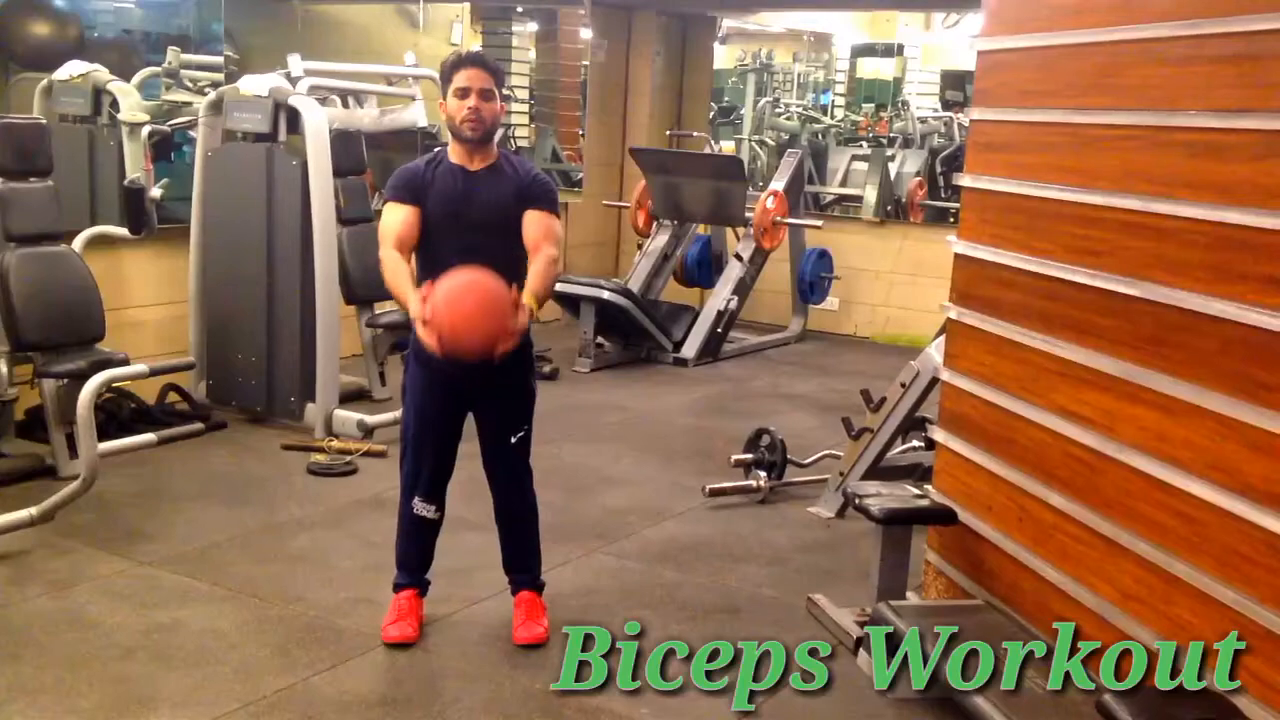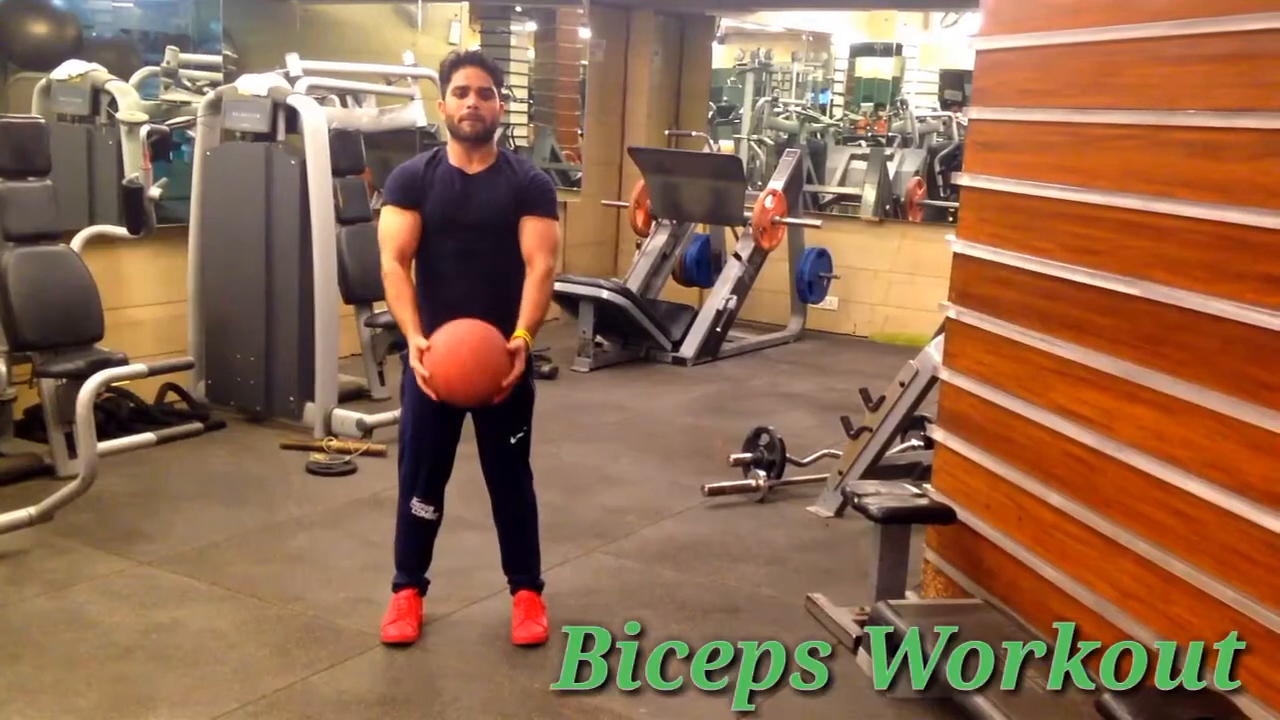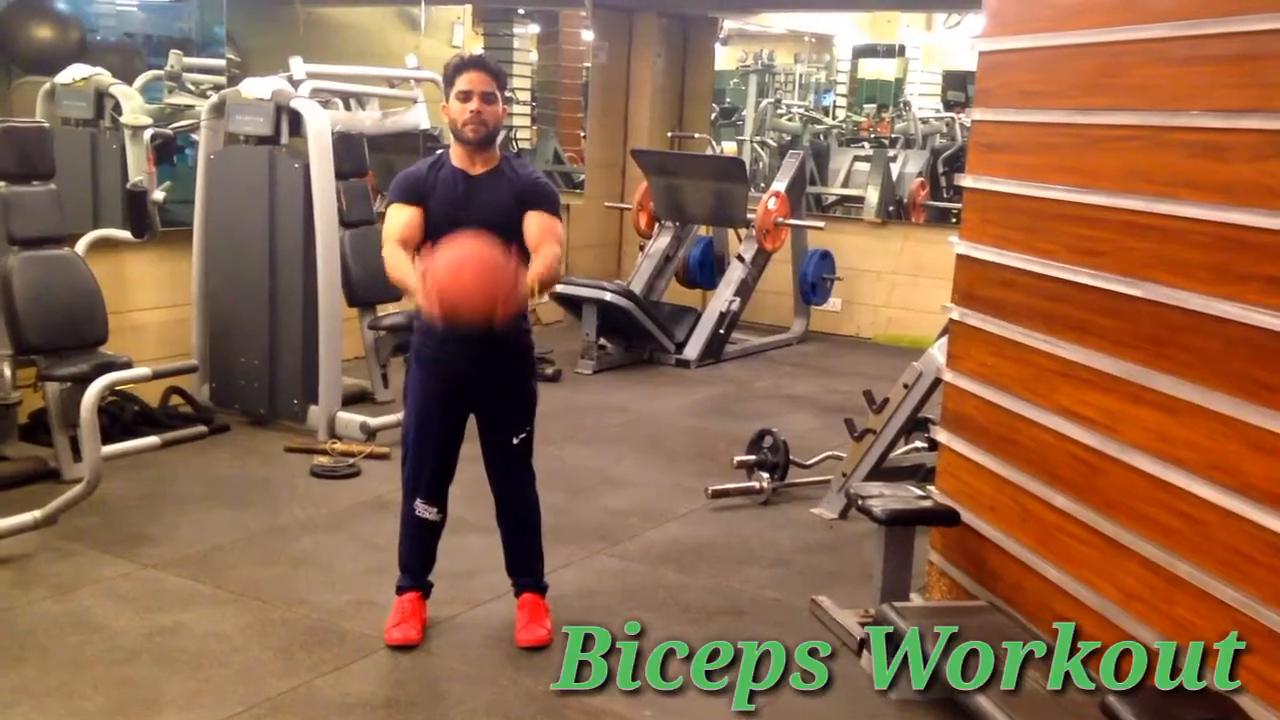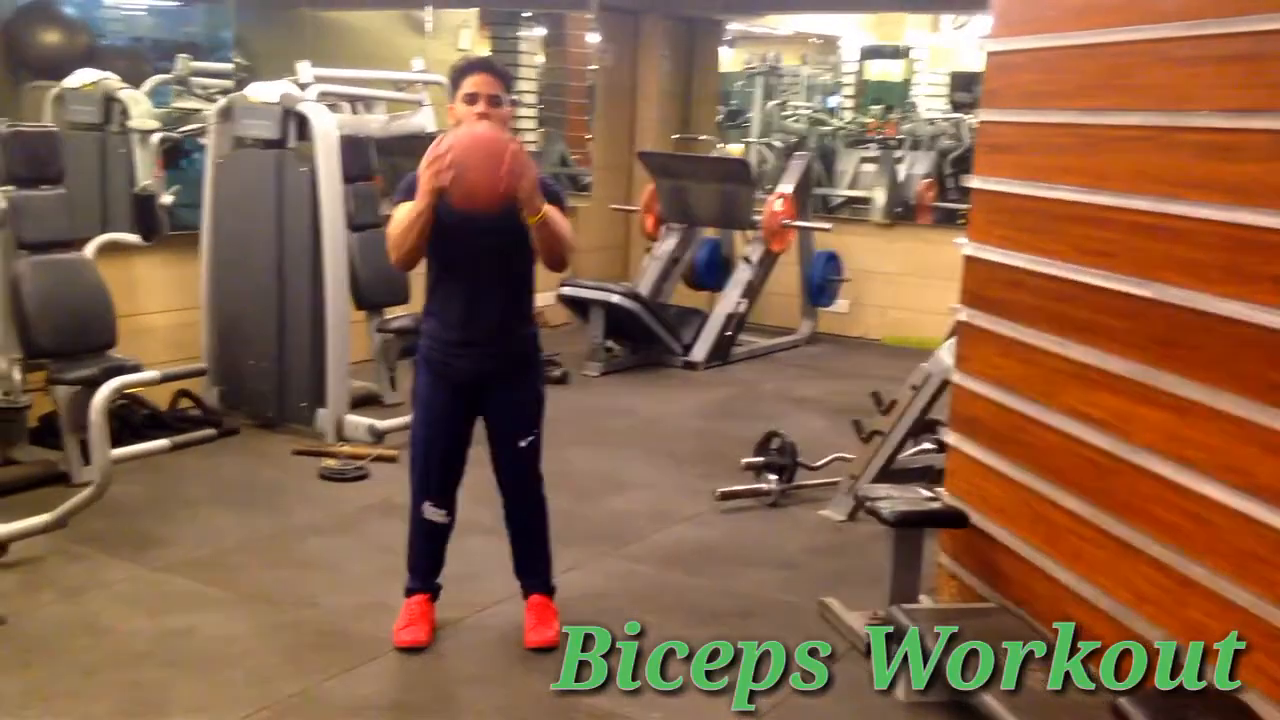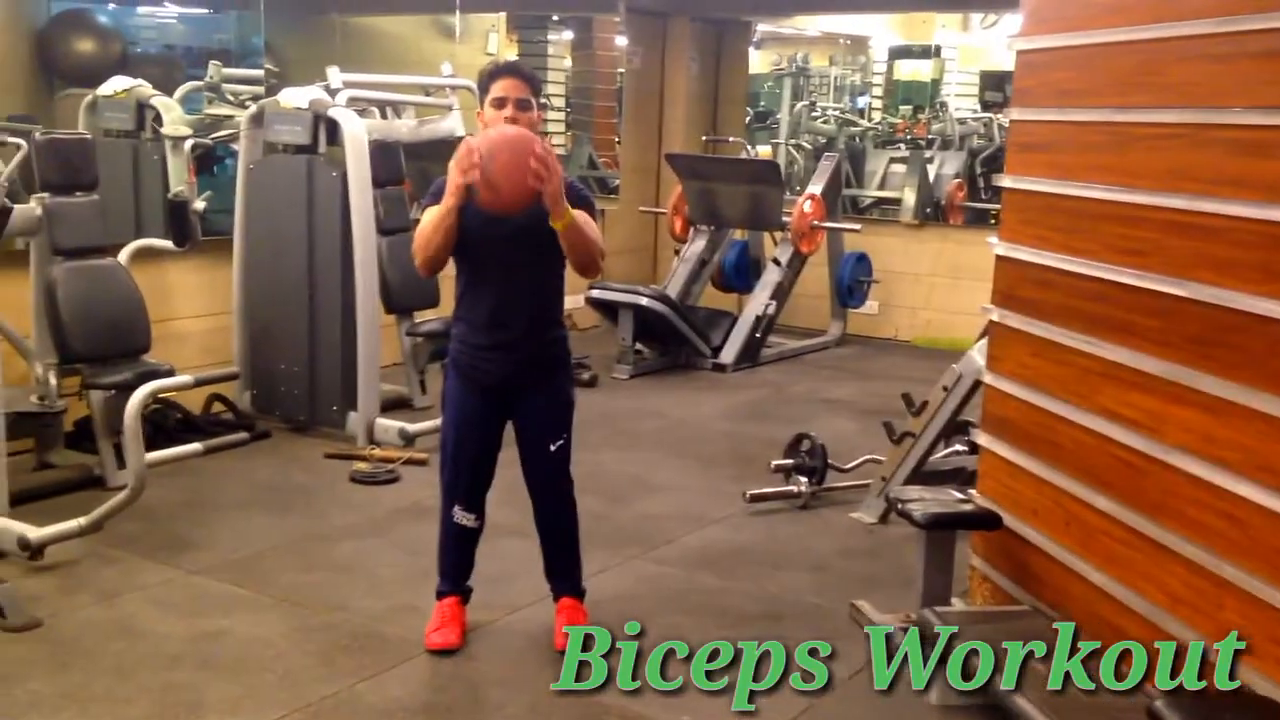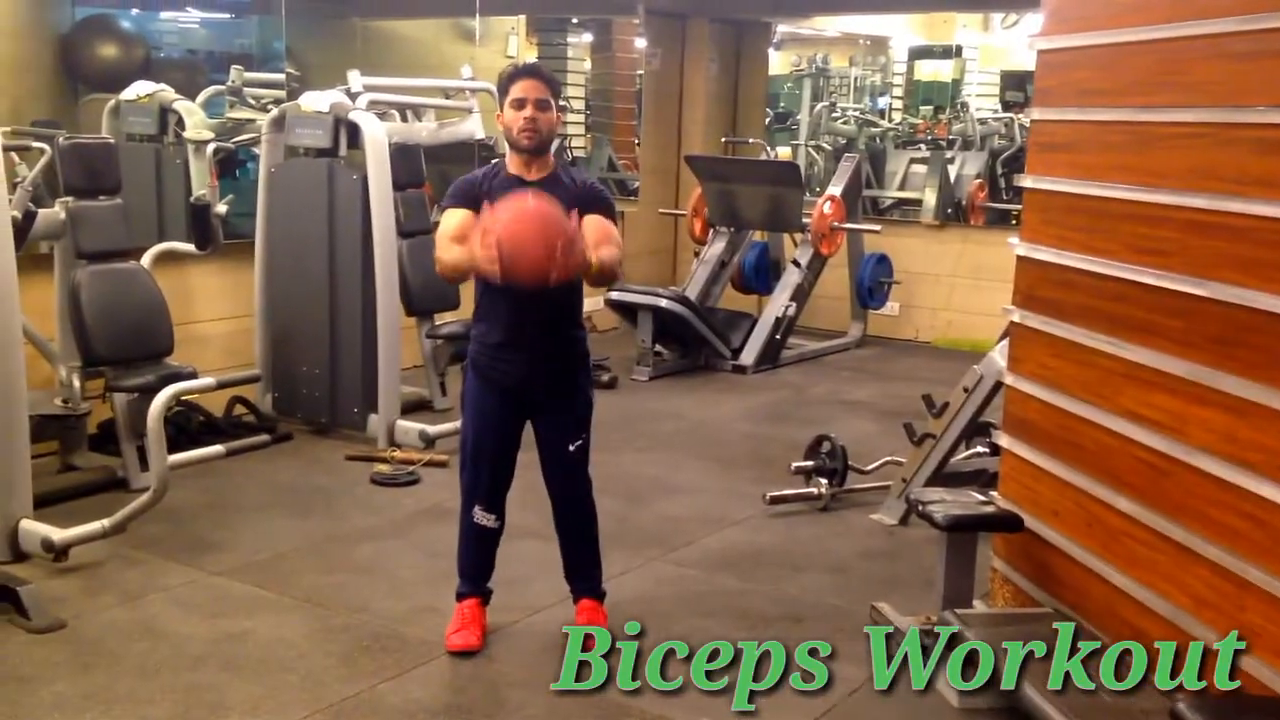
dt=0.4s
person 1, frame 1
left shoulder: (529, 182)
right shoulder: (413, 179)
left elbow: (546, 252)
right elbow: (391, 250)
left wrist: (527, 303)
right wrist: (414, 300)
left hip: (508, 355)
right hip: (433, 354)
left knee: (512, 477)
right knee: (422, 476)
left ankle: (527, 591)
right ankle: (408, 590)
person 1, frame 2
left shoulder: (529, 183)
right shoulder: (411, 178)
left elbow: (540, 265)
right elbow: (394, 262)
left wrist: (521, 340)
right wrist: (414, 338)
left hip: (505, 356)
right hip: (432, 353)
left knee: (511, 478)
right knee: (420, 477)
left ankle: (526, 590)
right ankle: (408, 589)
person 1, frame 3
left shoulder: (531, 185)
right shoulder: (416, 181)
left elbow: (550, 255)
right elbow: (394, 252)
left wrist: (524, 286)
right wrist: (419, 283)
left hip: (507, 357)
right hip: (436, 355)
left knee: (514, 479)
right knee: (424, 478)
left ankle: (530, 593)
right ankle: (411, 591)
person 1, frame 4
left shoulder: (536, 184)
right shoulder: (423, 180)
left elbow: (559, 257)
right elbow: (400, 256)
left wrist: (528, 201)
right wrist: (428, 196)
left hip: (514, 361)
right hip: (444, 359)
left knee: (522, 481)
right knee: (432, 482)
left ankle: (538, 595)
right ankle: (420, 594)
person 1, frame 5
left shoulder: (565, 188)
right shoulder: (451, 185)
left elbow: (592, 262)
right elbow: (424, 260)
left wrist: (556, 208)
right wrist: (455, 199)
left hip: (544, 365)
right hip: (473, 363)
left knee: (553, 485)
right knee: (462, 486)
left ankle: (569, 598)
right ankle: (451, 597)
person 1, frame 6
left shoulder: (584, 192)
right shoulder: (471, 188)
left elbow: (612, 258)
right elbow: (443, 254)
left wrist: (585, 261)
right wrist: (475, 255)
left hip: (563, 365)
right hip: (492, 363)
left knee: (571, 485)
right knee: (482, 485)
left ankle: (588, 599)
right ankle: (471, 599)
